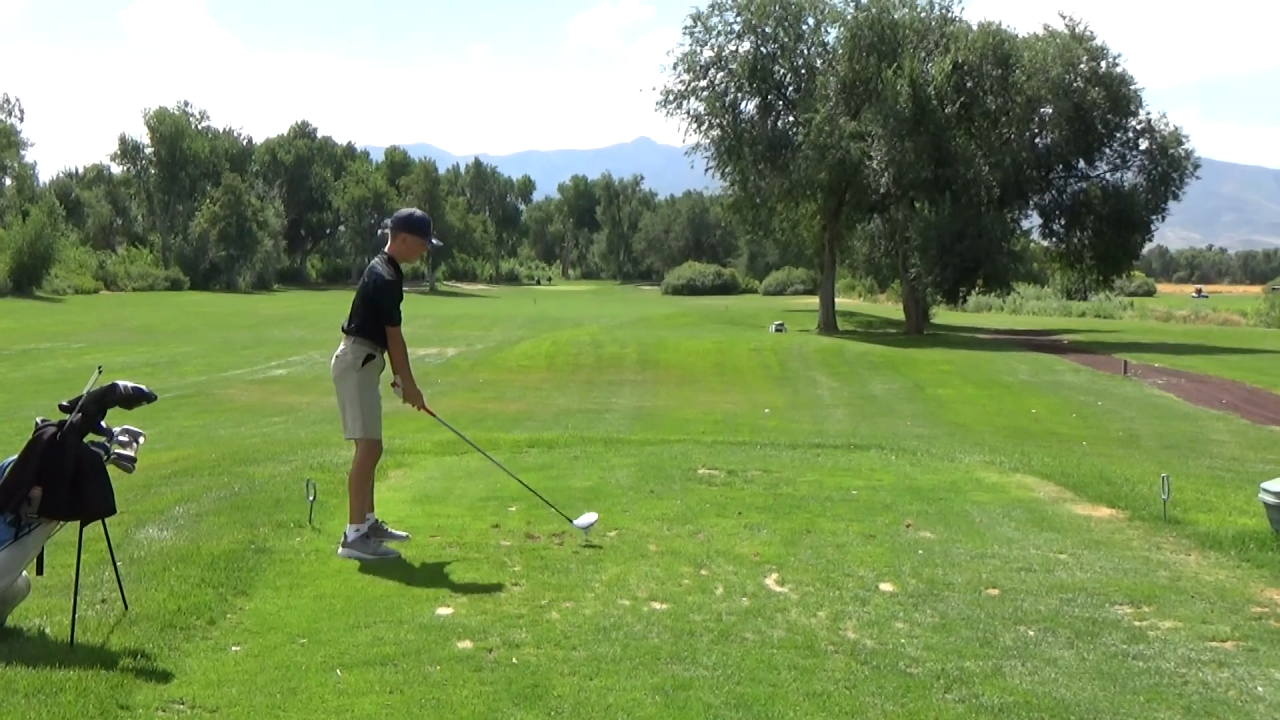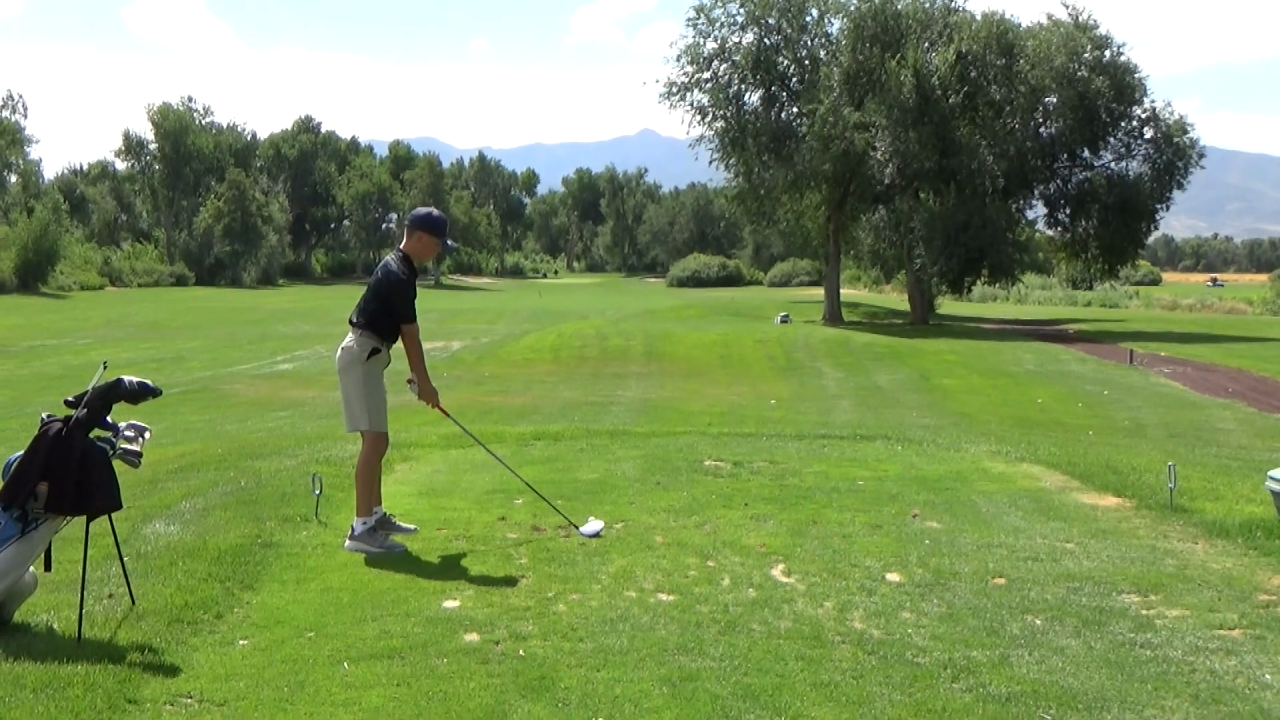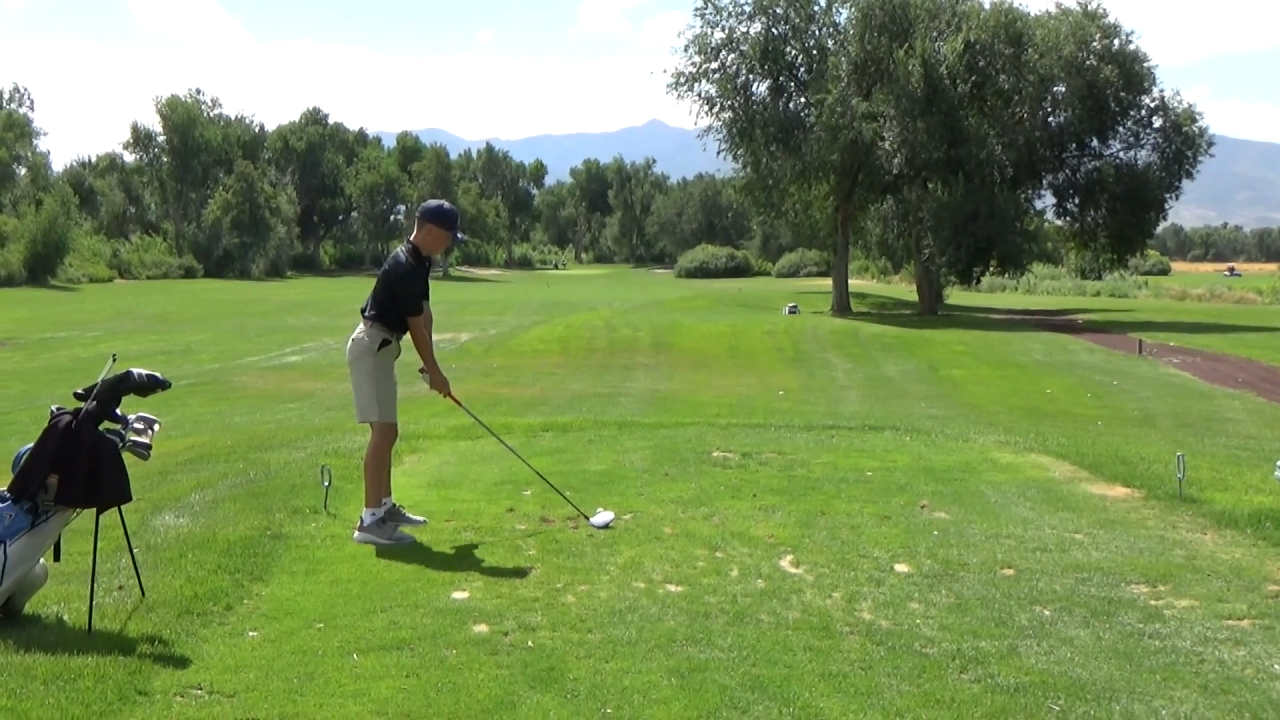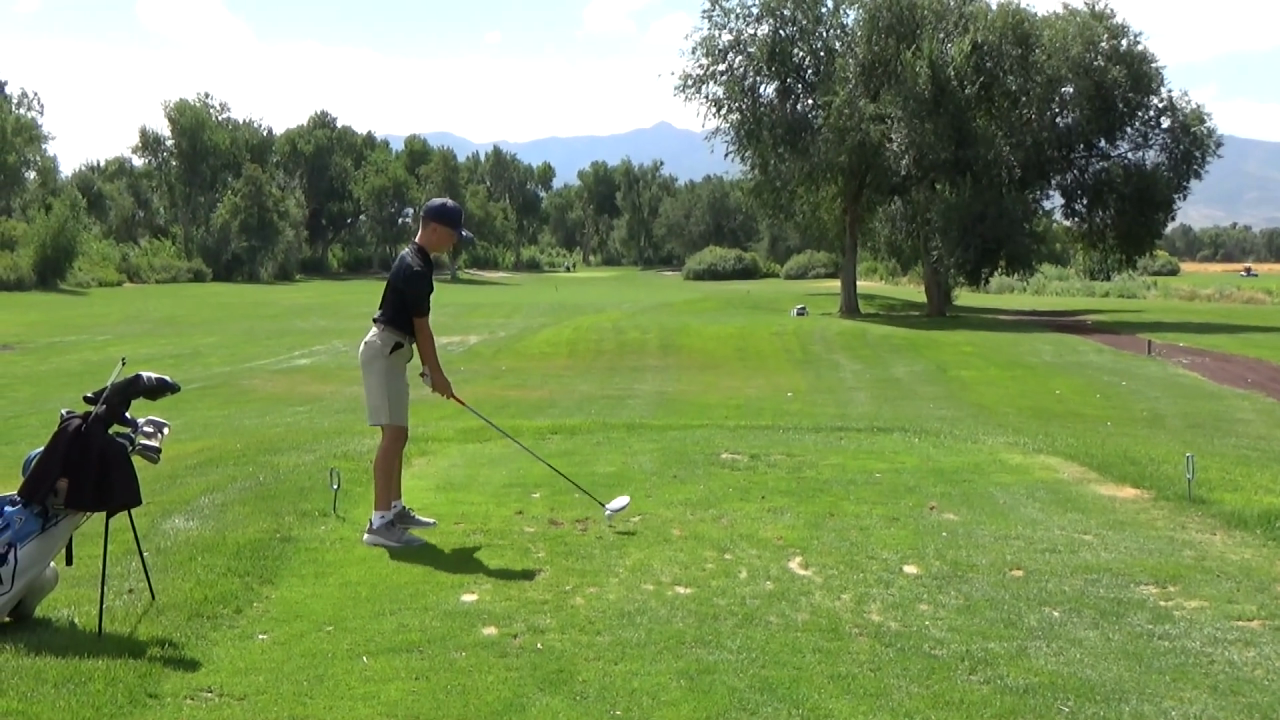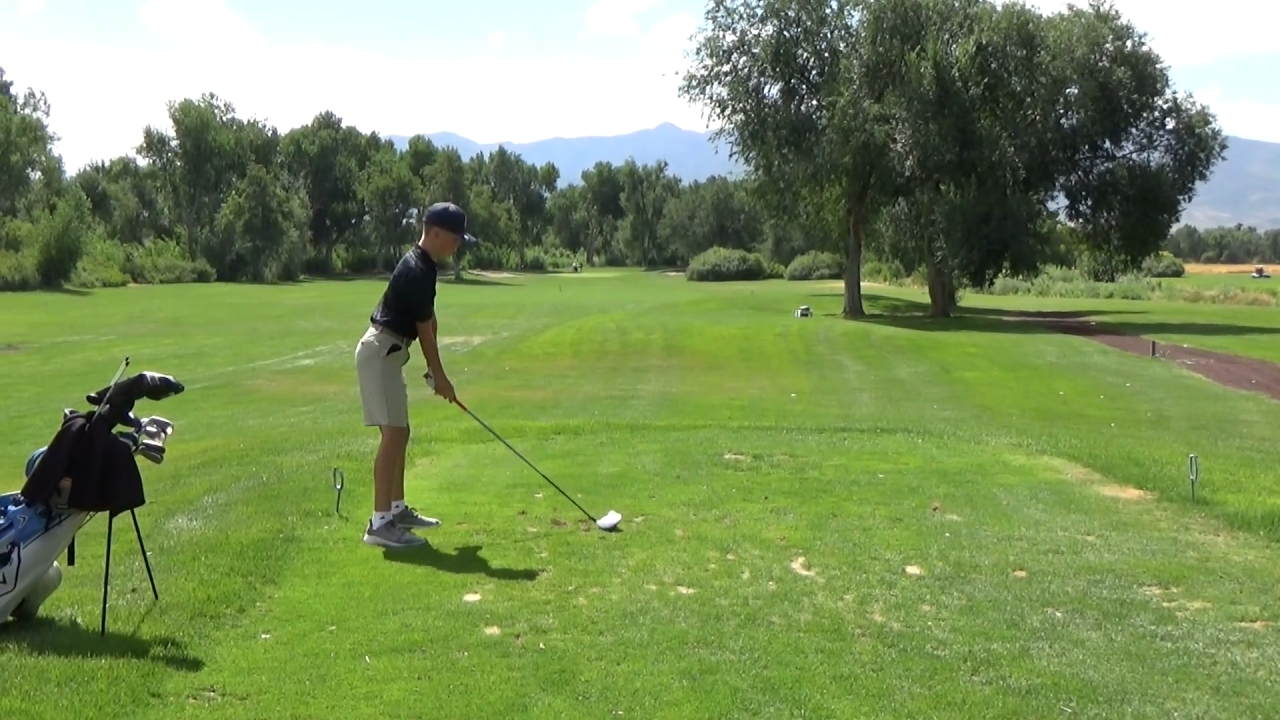
dt=1s
person 1, frame 1
left shoulder: (383, 270)
right shoulder: (386, 278)
left elbow: (387, 336)
right elbow: (394, 337)
left wrist: (399, 377)
right wrist: (409, 384)
left hip: (363, 361)
right hip: (357, 362)
left knee: (368, 446)
right knee: (369, 447)
left ankle: (367, 521)
right ankle: (354, 536)
person 1, frame 2
left shoulder: (398, 267)
right shoulder: (399, 276)
left elbow: (406, 331)
right elbow: (410, 335)
left wrist: (416, 375)
right wrist: (425, 382)
left hip: (368, 356)
right hip: (361, 356)
left knee: (376, 439)
right knee: (375, 440)
left ankle: (375, 515)
right ankle: (361, 529)
person 1, frame 3
left shoulder: (418, 261)
right shoulder: (405, 267)
left elbow: (425, 315)
right elbow: (416, 326)
left wrist: (430, 365)
right wrist: (434, 371)
left hip: (381, 347)
right hip: (372, 347)
left knee: (386, 430)
right knee: (383, 431)
left ankle: (384, 506)
right ankle: (370, 520)
person 1, frame 4
left shoulder: (414, 260)
right shoulder: (415, 269)
left elbow: (415, 325)
right elbow: (421, 327)
left wrist: (429, 367)
right wrist: (436, 373)
left hip: (391, 351)
right hip: (385, 352)
left knee: (397, 433)
right knee: (393, 434)
left ankle: (394, 509)
right ankle: (380, 522)
person 1, frame 5
left shoulder: (422, 264)
right shoulder: (417, 273)
left elbow: (428, 322)
right elbow: (425, 330)
left wrist: (435, 371)
right wrist: (439, 376)
left hip: (388, 351)
right hip: (380, 352)
left knee: (400, 432)
right knee: (393, 434)
left ankle: (397, 508)
right ankle: (380, 523)
